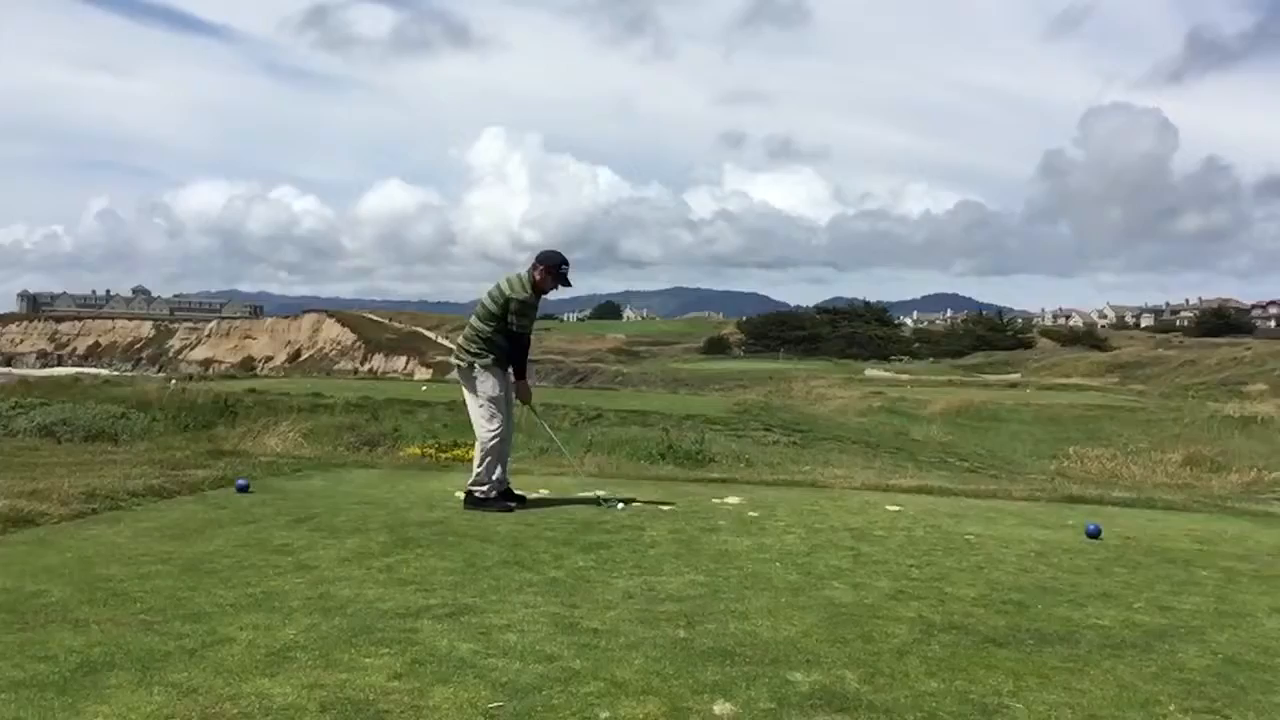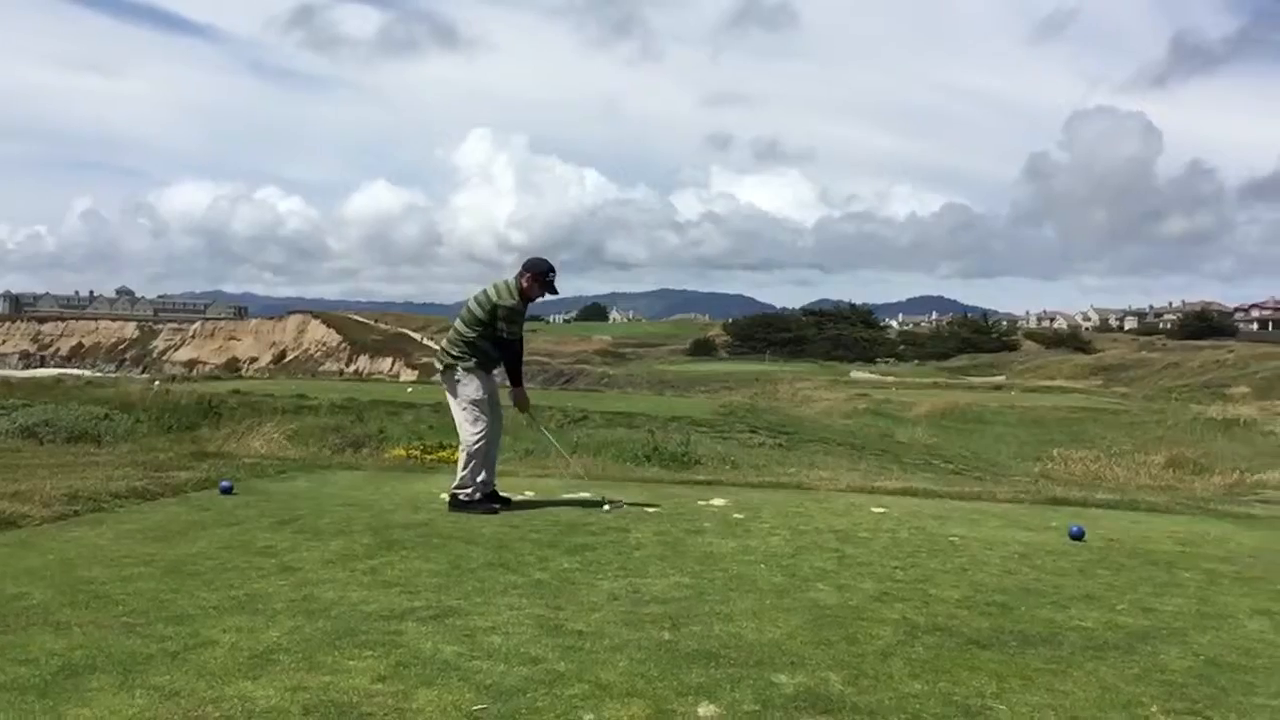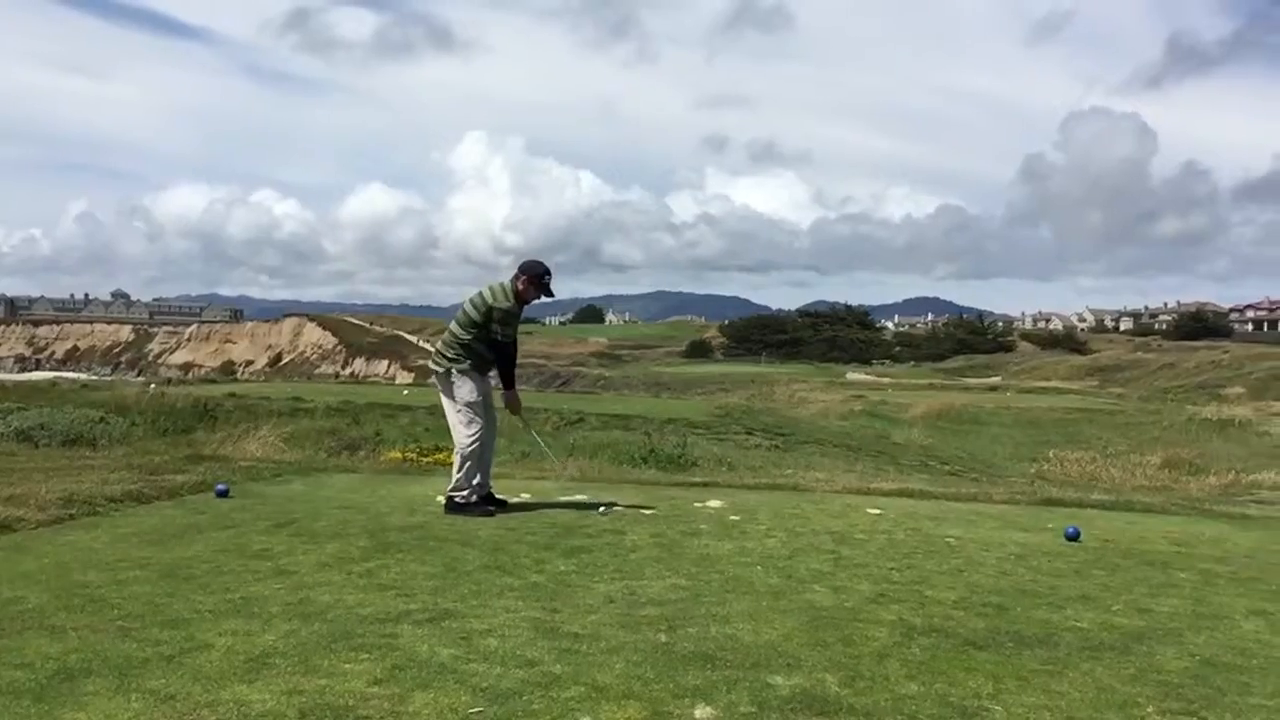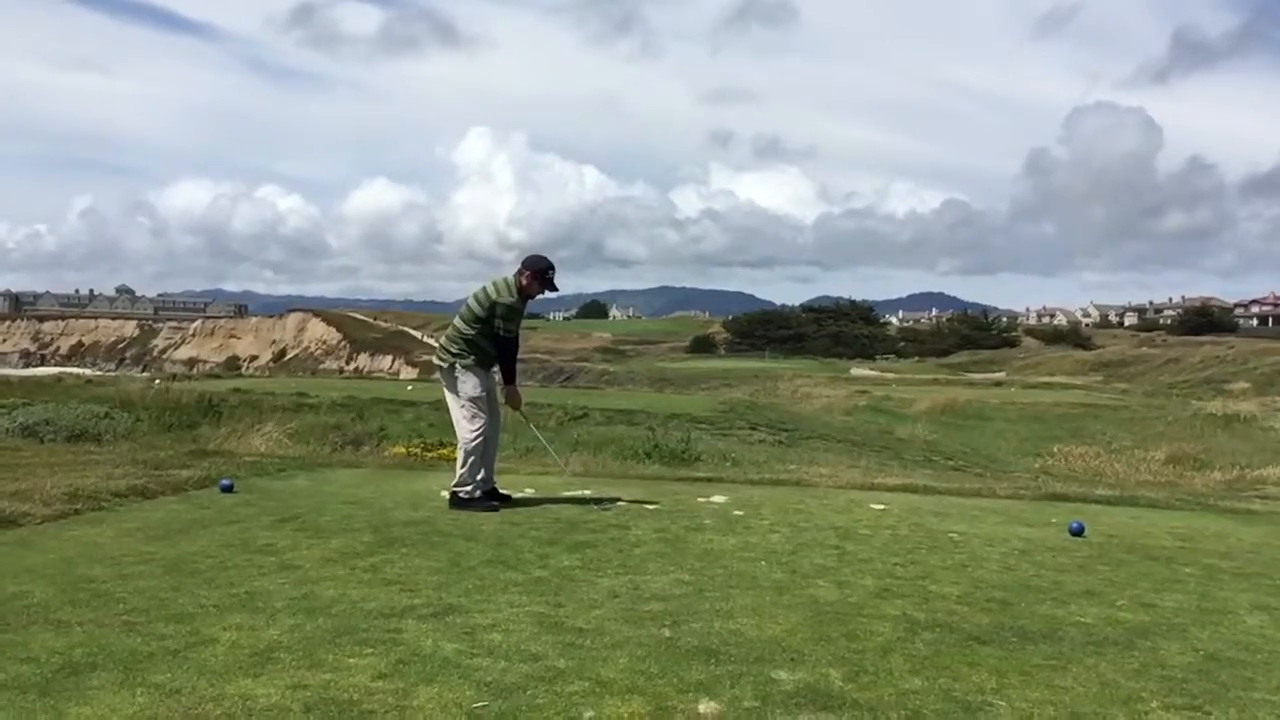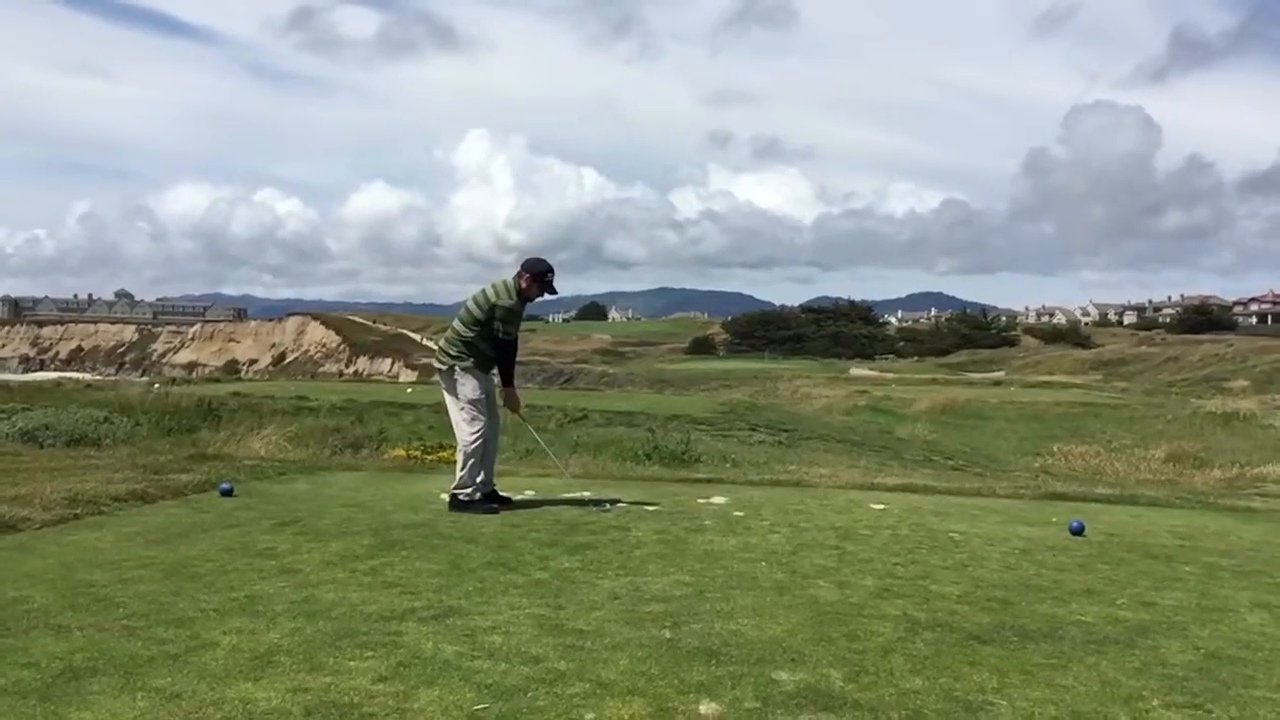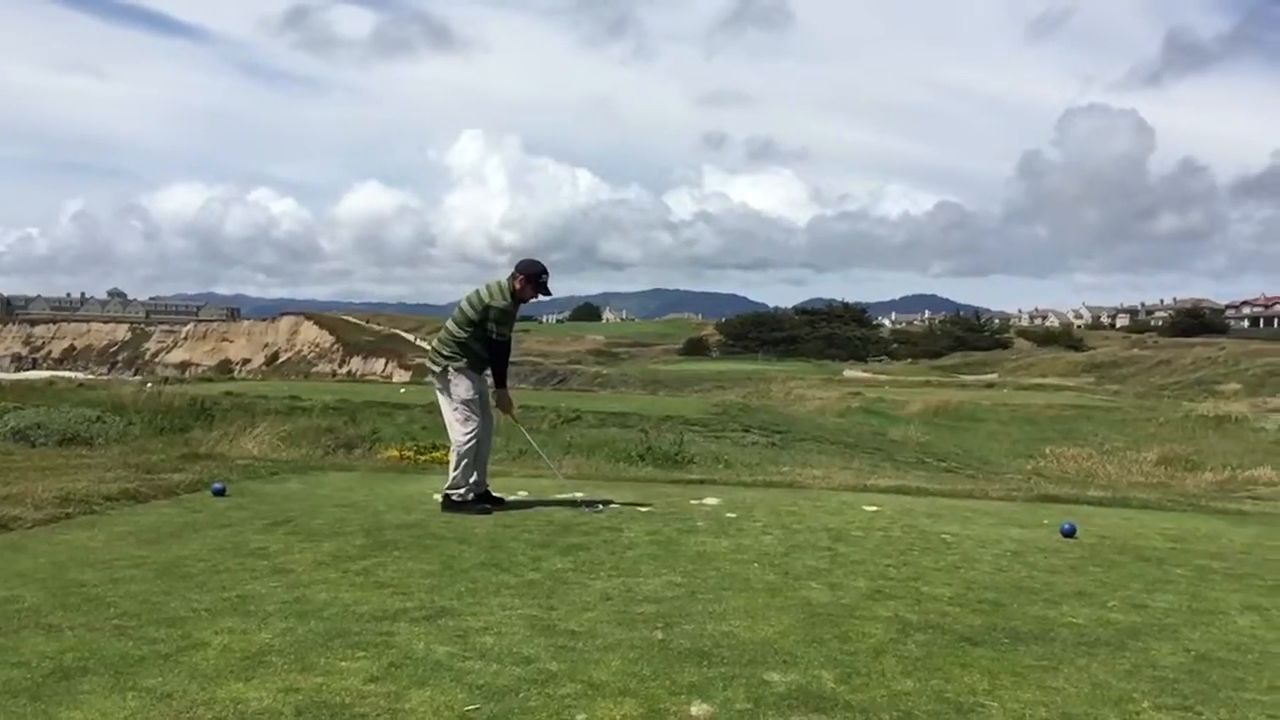
dt=0.2s
person 1, frame 1
left shoulder: (522, 287)
right shoulder: (522, 295)
left elbow: (519, 339)
right elbow: (517, 340)
left wrist: (518, 379)
right wrist: (521, 381)
left hip: (490, 361)
right hip: (478, 361)
left knee: (503, 425)
right knee: (493, 426)
left ankle: (498, 486)
right ankle: (478, 492)
person 1, frame 2
left shoulder: (509, 294)
right shoulder: (509, 302)
left elbow: (512, 346)
right elbow: (508, 348)
left wrist: (516, 386)
right wrist: (517, 388)
left hip: (474, 364)
right hip: (461, 364)
left knee: (492, 426)
right knee: (477, 429)
left ankle: (483, 489)
right ankle: (463, 495)
person 1, frame 3
left shoulder: (504, 296)
right shoulder: (504, 304)
left elbow: (505, 349)
right elbow: (502, 350)
left wrist: (509, 389)
right wrist: (510, 391)
left hip: (470, 366)
right hip: (456, 366)
left knee: (487, 429)
right knee: (471, 430)
left ankle: (479, 491)
right ankle: (459, 498)
person 1, frame 4
left shoulder: (509, 292)
right shoulder: (508, 299)
left elbow: (507, 343)
right elbow: (505, 345)
left wrist: (509, 384)
right wrist: (510, 386)
left hip: (474, 362)
right hip: (460, 361)
left knee: (490, 424)
right knee: (474, 426)
left ankle: (483, 486)
right ankle: (463, 493)
person 1, frame 5
left shoulder: (507, 294)
right shoulder: (507, 301)
left elbow: (506, 346)
right elbow: (503, 347)
left wrist: (507, 386)
right wrist: (509, 388)
left hip: (472, 364)
right hip: (459, 364)
left knee: (490, 426)
right knee: (474, 428)
left ankle: (483, 489)
right ankle: (463, 495)
person 1, frame 6
left shoulder: (501, 294)
right shoulder: (501, 302)
left elbow: (499, 347)
right elbow: (497, 348)
left wrist: (500, 388)
right wrist: (501, 389)
left hip: (466, 364)
right hip: (453, 364)
left knee: (483, 426)
right knee: (468, 428)
left ankle: (476, 489)
right ankle: (456, 495)
